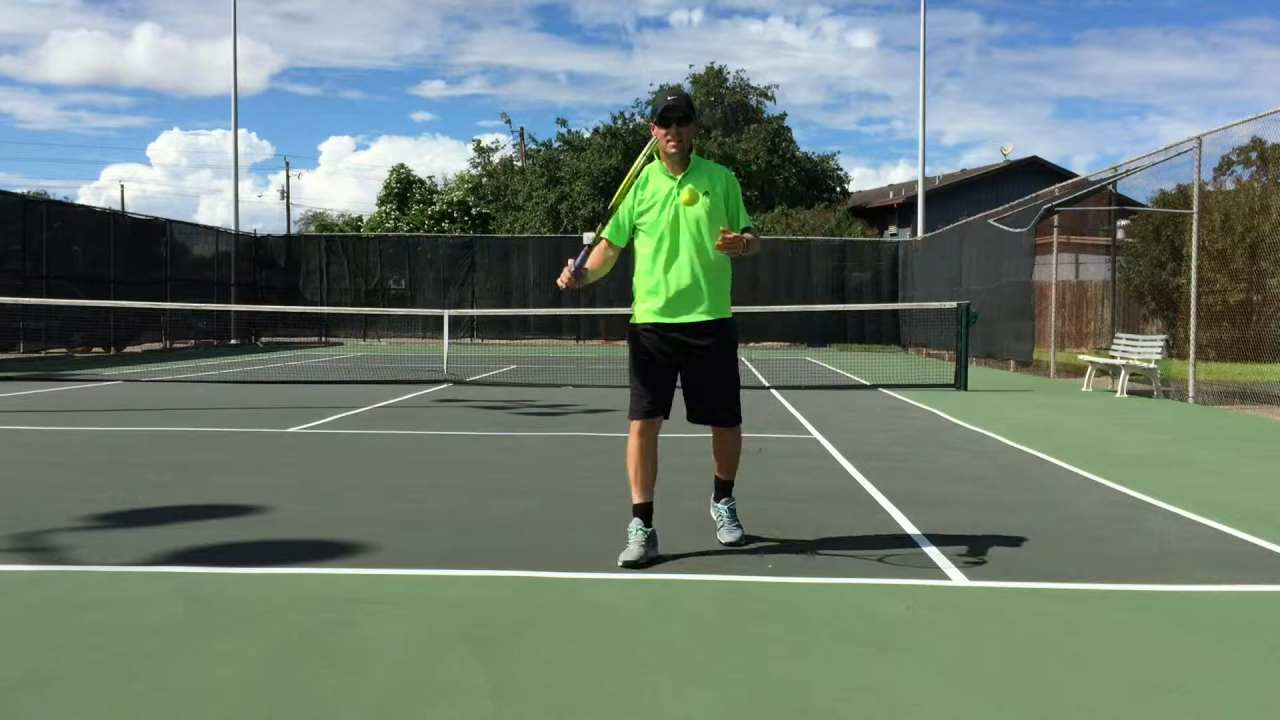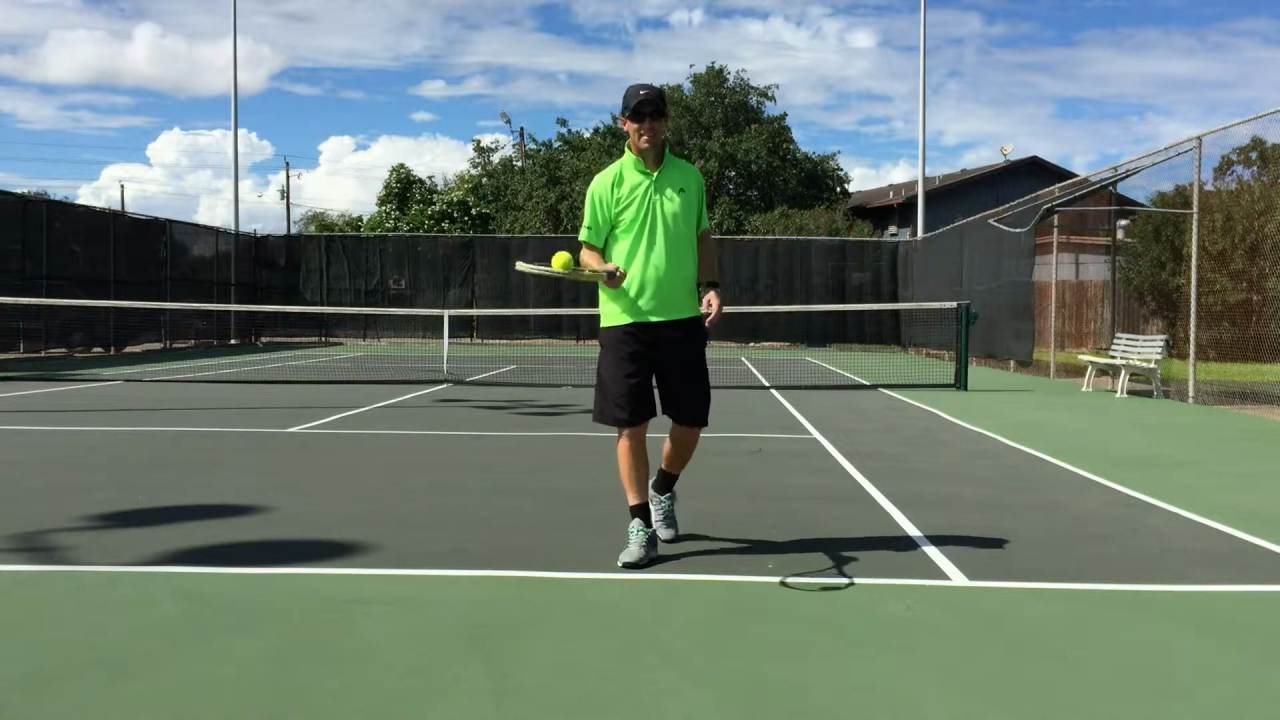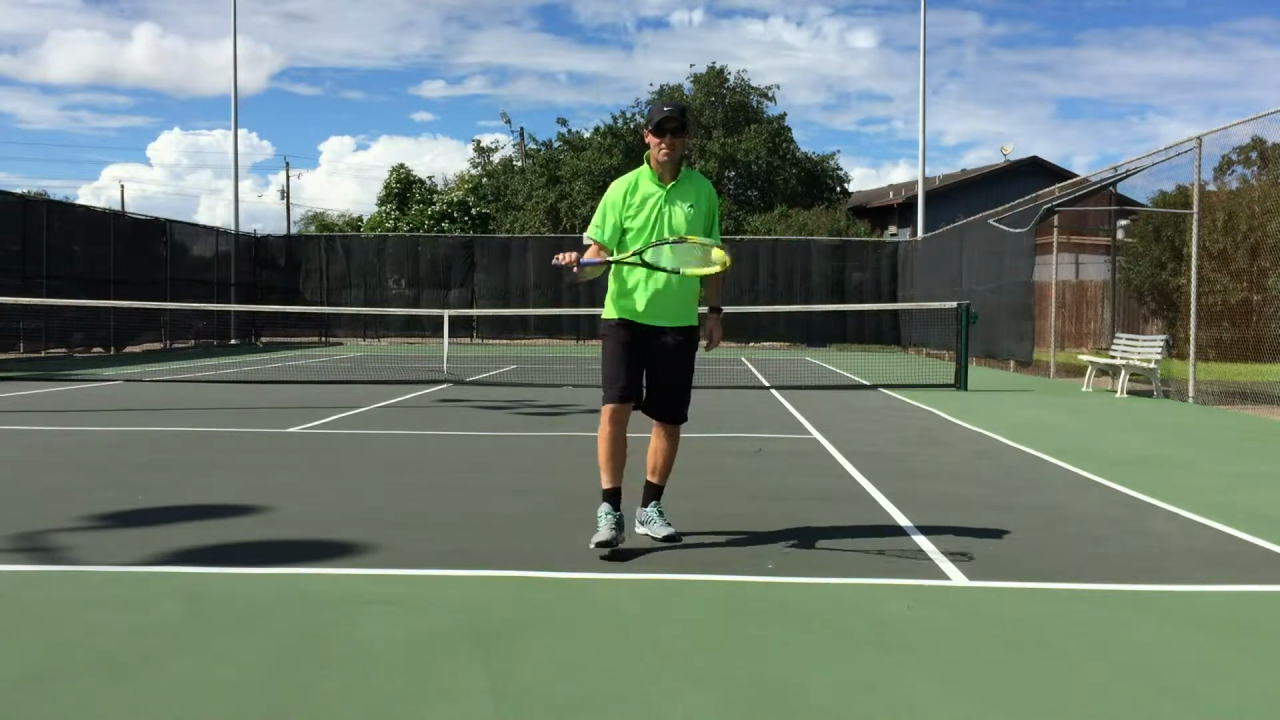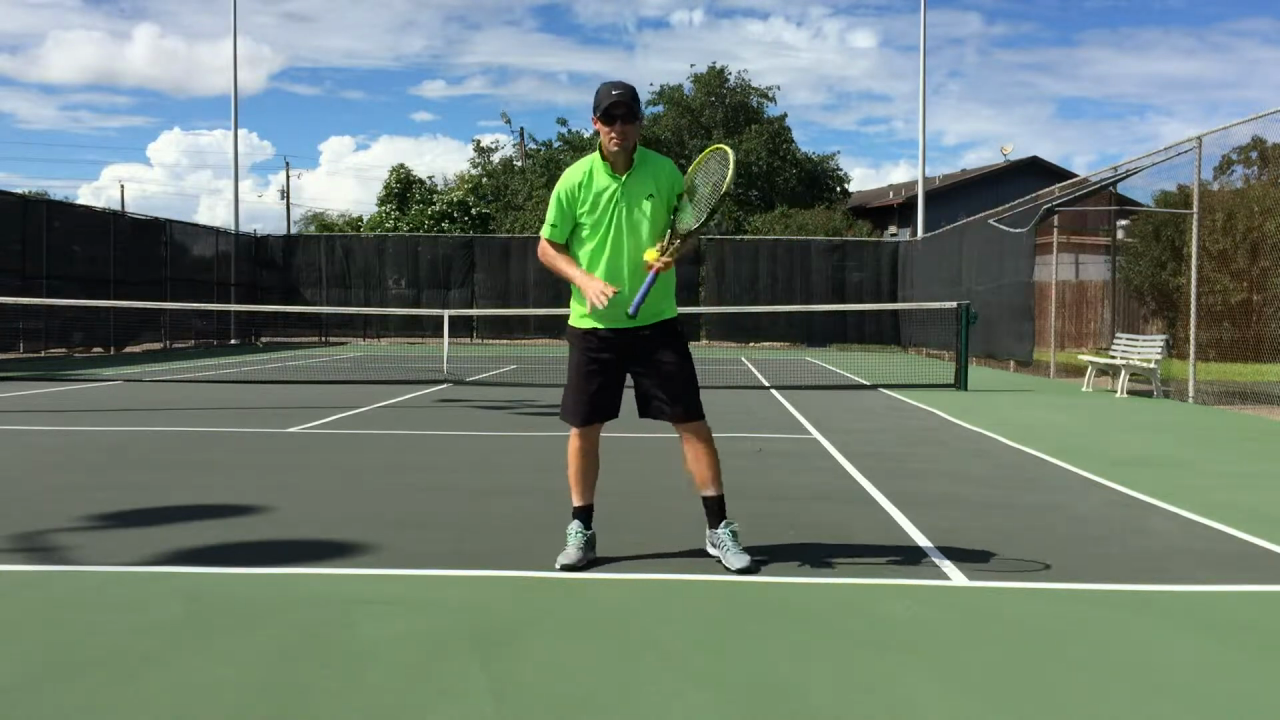
dt=1s
person 1, frame 1
left shoulder: (721, 179)
right shoulder: (637, 184)
left elbow: (749, 231)
right elbow: (610, 245)
left wrist: (740, 242)
right wrist: (582, 274)
left hip: (711, 321)
right hip: (652, 321)
left knee: (726, 423)
right knee: (644, 422)
left ankle: (722, 500)
right ankle: (641, 529)
person 1, frame 2
left shoulder: (690, 176)
right shoulder: (607, 183)
right elbow: (588, 251)
left wrist: (710, 285)
right wrist: (600, 272)
left hip: (682, 319)
right hip: (626, 321)
left knee: (690, 424)
right knee: (631, 426)
left ankle: (662, 492)
right ankle: (640, 528)
person 1, frame 3
left shoulder: (703, 190)
right shoulder: (622, 189)
right elbow: (599, 251)
left wrist: (714, 309)
right wrist: (580, 263)
left hip: (679, 324)
right hip: (625, 318)
left knee: (669, 421)
right knee: (615, 409)
left ankle: (649, 509)
right ankle: (610, 511)
person 1, frame 4
left shoulder: (665, 171)
right shoulder: (574, 180)
right elbow: (548, 246)
left wrist: (673, 253)
right wrist: (586, 282)
left hip: (657, 322)
right hip: (594, 326)
left knee: (691, 422)
right knee: (583, 428)
left ankle: (720, 530)
right ankle: (581, 531)
